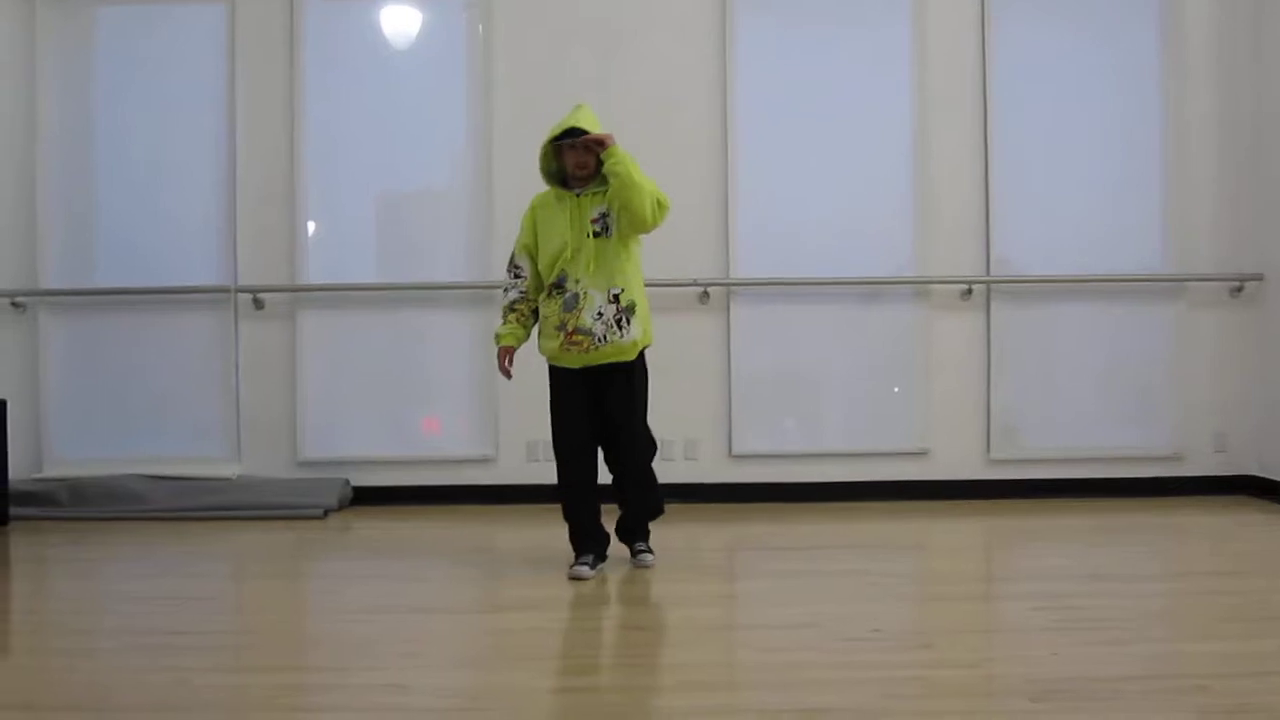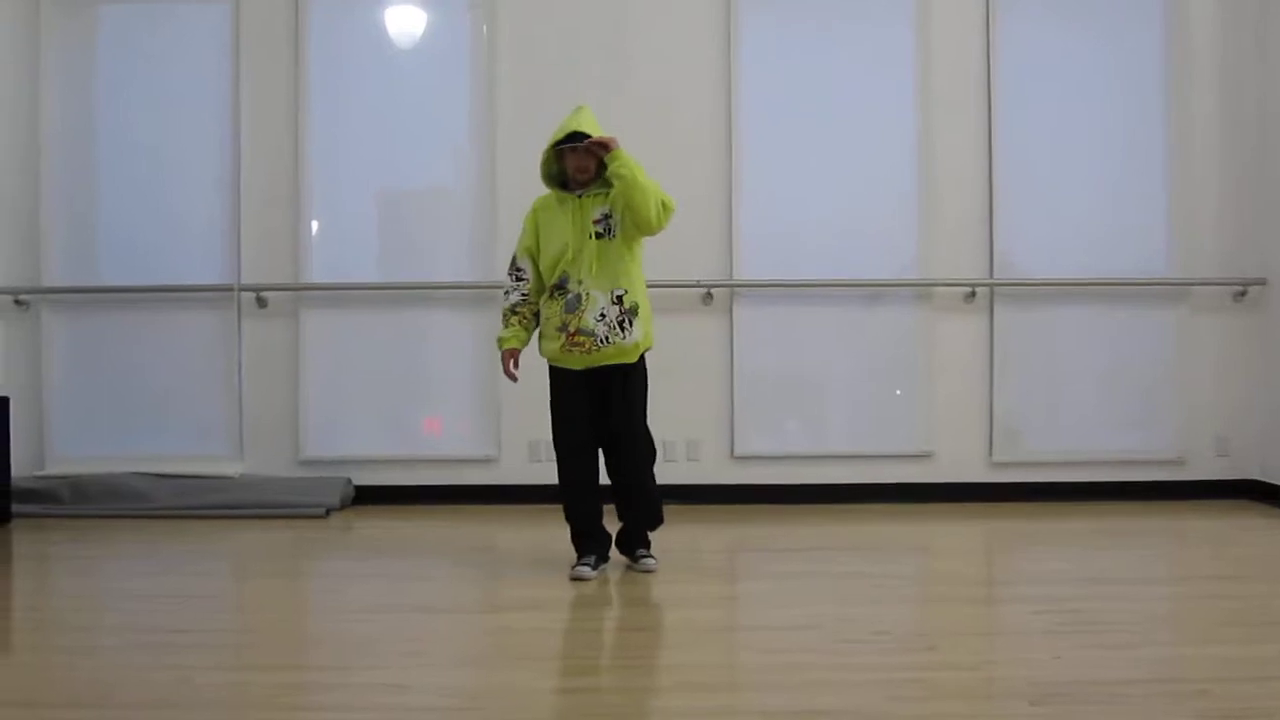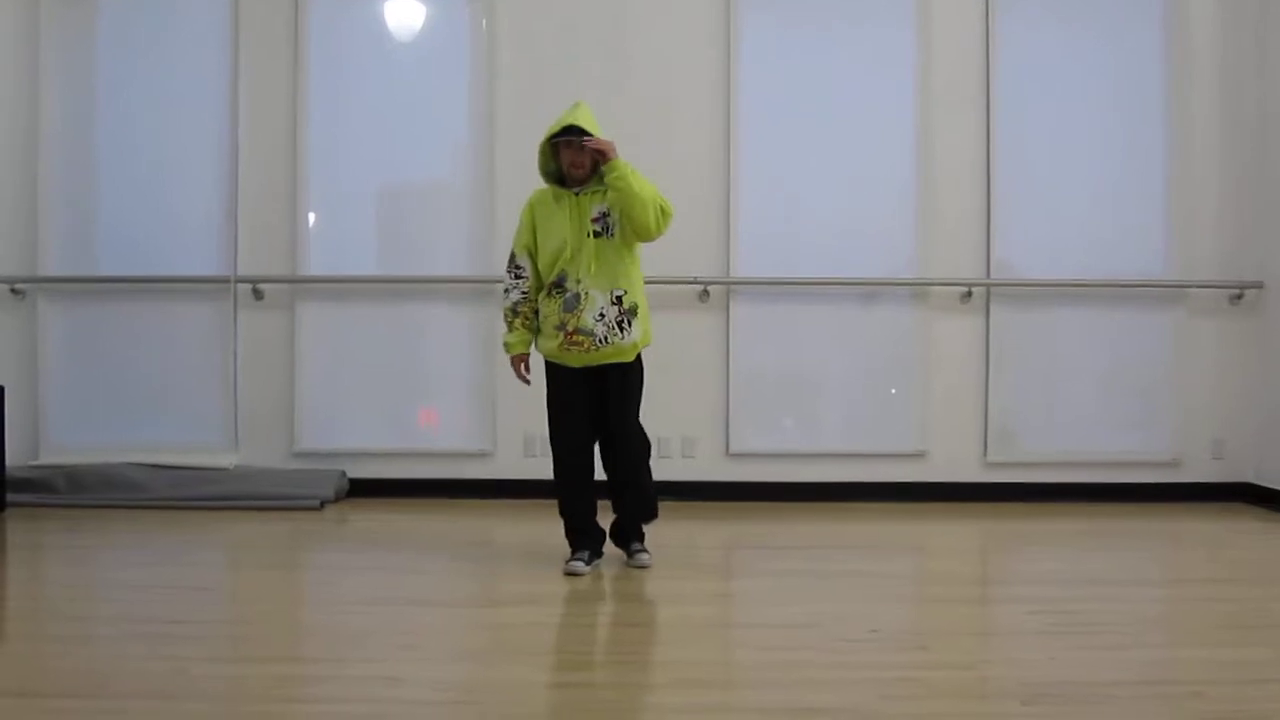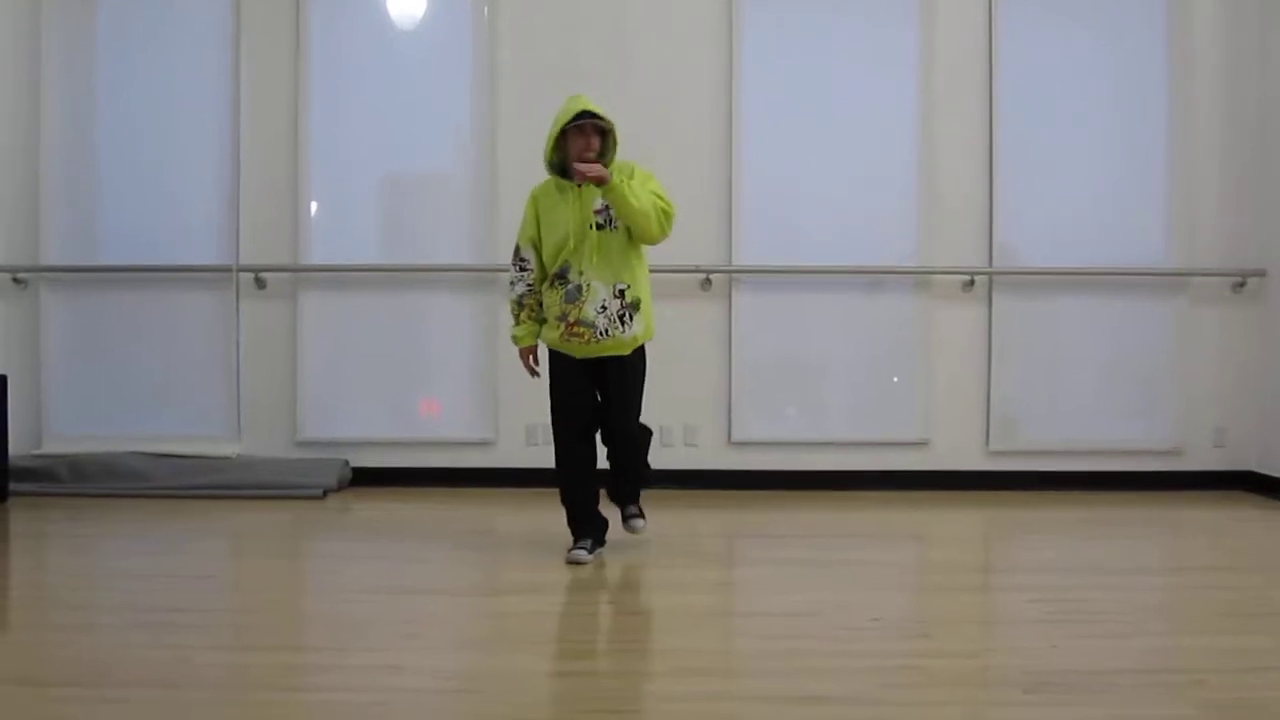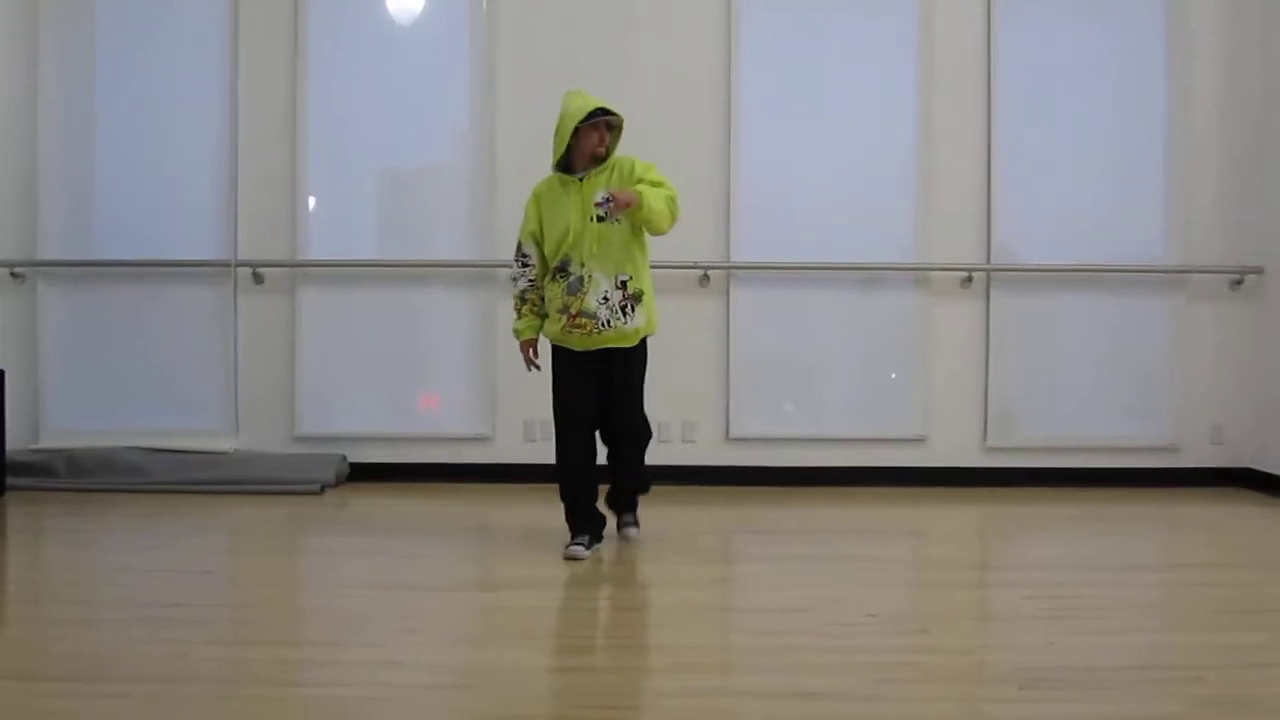
dt=0.2s
person 1, frame 1
left shoulder: (622, 193)
right shoulder: (542, 207)
left elbow: (650, 212)
right elbow: (523, 276)
left wrist: (615, 156)
right wrist: (511, 334)
left hip: (622, 349)
right hip: (566, 355)
left knee: (630, 444)
right knee: (574, 453)
left ankle: (637, 530)
right ankle: (588, 545)
person 1, frame 2
left shoulder: (623, 196)
right shoulder: (543, 210)
left elbow: (656, 215)
right elbow: (523, 279)
left wrist: (618, 160)
right wrist: (512, 336)
left hip: (622, 351)
right hip: (567, 356)
left knee: (631, 448)
right knee: (575, 454)
left ankle: (637, 537)
right ankle: (590, 546)
person 1, frame 3
left shoulder: (622, 193)
right shoulder: (539, 206)
left elbow: (654, 222)
right elbow: (521, 277)
left wrist: (616, 166)
right wrist: (518, 339)
left hip: (620, 348)
right hip: (563, 353)
left knee: (626, 443)
right knee: (571, 450)
left ankle: (631, 530)
right ankle: (584, 541)
person 1, frame 4
left shoulder: (630, 177)
right shoulder: (543, 196)
left elbow: (657, 225)
right elbow: (527, 269)
left wrist: (612, 183)
right wrist: (526, 332)
left hip: (623, 337)
right hip: (567, 342)
left knee: (624, 428)
right knee: (573, 438)
left ankle: (629, 495)
right ankle: (586, 529)
person 1, frame 5
left shoulder: (631, 171)
right shoulder: (545, 194)
left elbow: (664, 212)
right elbow: (528, 266)
left wrist: (635, 198)
right wrist: (527, 326)
left hip: (626, 331)
right hip: (569, 336)
left knee: (627, 425)
right knee: (574, 433)
left ankle: (626, 502)
right ankle: (584, 525)
